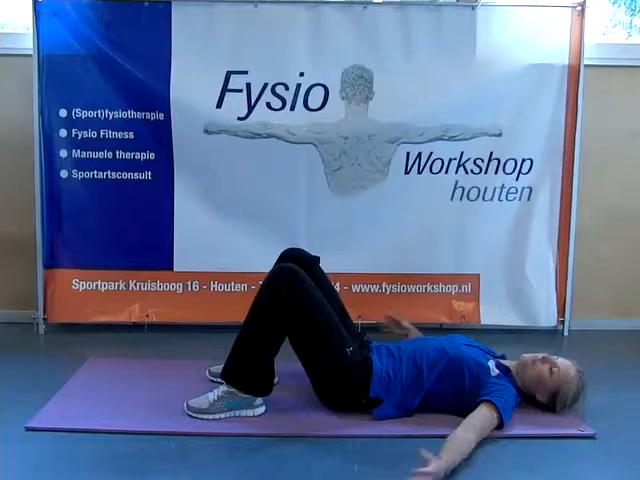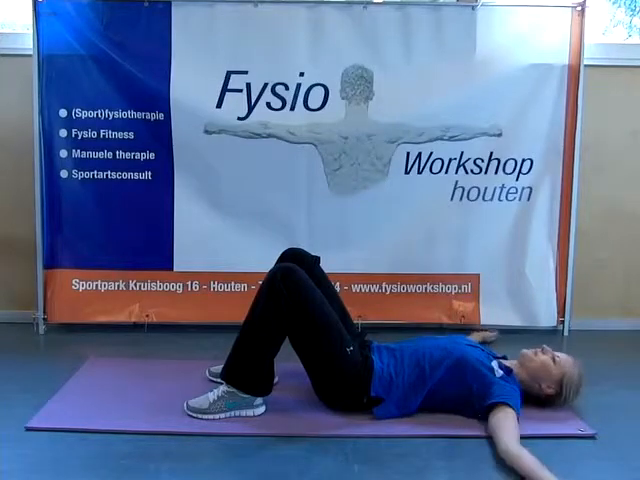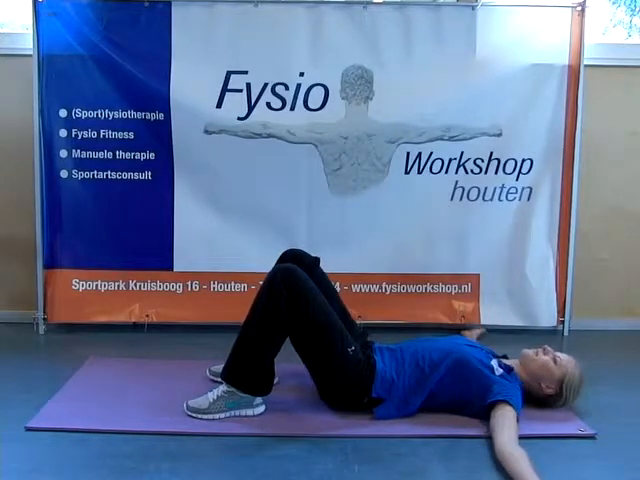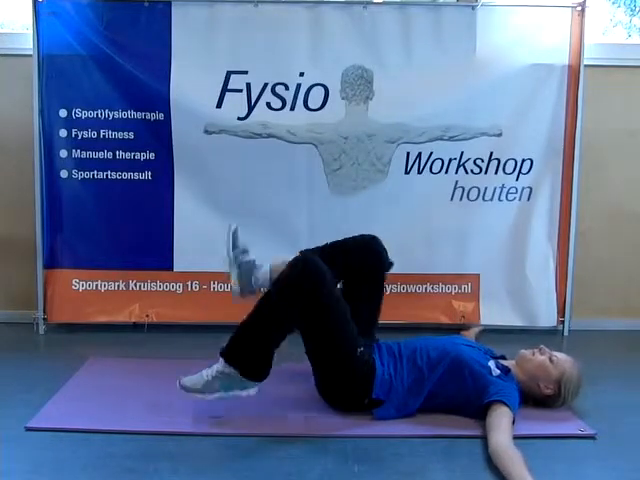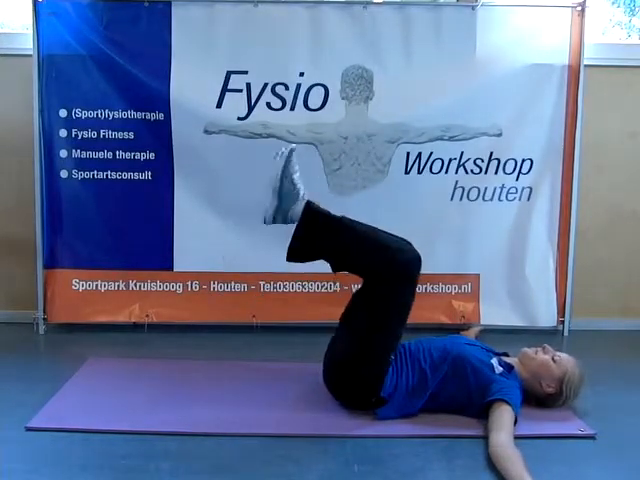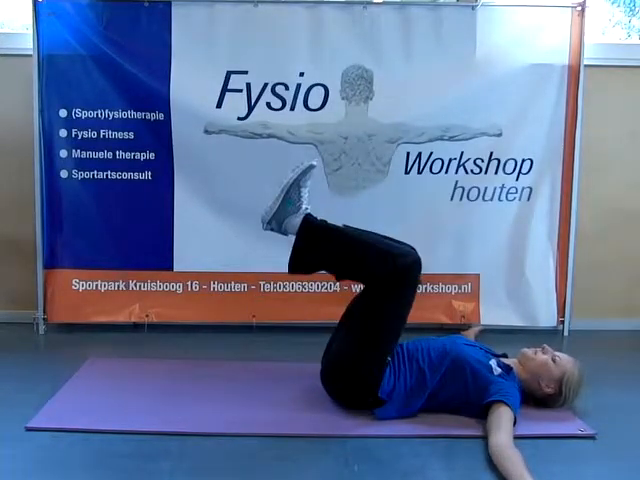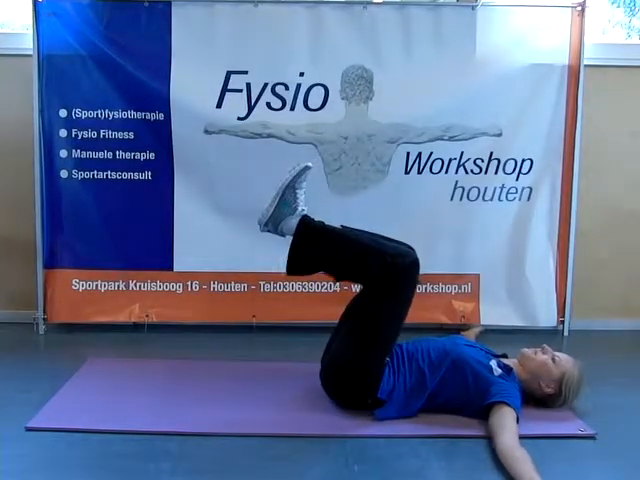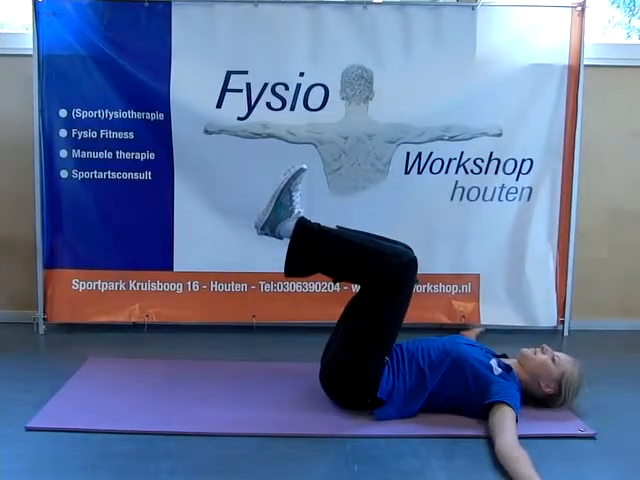
dt=0.5s
person 1, frame 1
left shoulder: (502, 391)
right shoulder: (495, 360)
left elbow: (468, 432)
right wrist: (411, 331)
left hip: (356, 383)
right hip: (365, 355)
left knee: (285, 281)
right knee: (295, 259)
left ankle: (243, 392)
right ankle: (250, 368)
person 1, frame 2
left shoulder: (504, 390)
right shoulder: (495, 363)
left elbow: (508, 443)
right wrist: (473, 339)
left hip: (354, 382)
right hip: (365, 354)
left knee: (285, 280)
right knee: (296, 259)
left ankle: (242, 392)
right ankle: (248, 369)
person 1, frame 3
left shoulder: (506, 389)
right shoulder: (494, 360)
left elbow: (506, 444)
right wrist: (467, 338)
left hip: (358, 382)
right hip: (367, 355)
left knee: (285, 281)
right knee: (295, 260)
left ankle: (242, 391)
right ankle: (250, 365)
person 1, frame 4
left shoulder: (504, 389)
right shoulder: (493, 361)
left elbow: (500, 443)
right wrist: (468, 335)
left hip: (356, 383)
right hip: (370, 356)
left knee: (306, 273)
right knee: (367, 248)
left ankle: (239, 372)
right ankle: (259, 278)
person 1, frame 5
left shoulder: (507, 387)
right shoulder: (496, 359)
left elbow: (500, 441)
left hip: (360, 381)
right hip: (353, 366)
left knee: (402, 261)
right knee: (397, 256)
left ankle: (299, 211)
right ankle: (296, 208)
person 1, frame 6
left shoulder: (506, 389)
right shoulder: (495, 360)
left elbow: (500, 442)
left hip: (358, 381)
right hip: (373, 368)
left knee: (402, 264)
right knee: (400, 260)
left ankle: (298, 222)
right ankle: (298, 220)
person 1, frame 7
left shoulder: (506, 390)
right shoulder: (493, 362)
left elbow: (507, 443)
left hip: (355, 381)
right hip: (351, 369)
left knee: (401, 264)
right knee: (398, 259)
left ankle: (294, 225)
right ankle: (294, 222)
person 1, frame 8
left shoulder: (505, 388)
right shoulder: (492, 360)
left elbow: (506, 443)
left hip: (356, 381)
right hip: (352, 366)
left knee: (397, 264)
right knee: (396, 259)
left ankle: (293, 227)
right ankle: (293, 224)
person 2, frame 1
left shoulder: (324, 132)
right shoulder: (389, 132)
left elbow: (269, 129)
right elbow: (443, 131)
left wrist: (219, 127)
right wrist: (487, 130)
person 2, frame 2
left shoulder: (324, 133)
right shoulder: (389, 132)
left elbow: (268, 129)
right elbow: (442, 132)
left wrist: (220, 127)
right wrist: (486, 130)
person 2, frame 3
left shoulder: (324, 132)
right shoulder: (390, 131)
left elbow: (267, 130)
right elbow: (444, 131)
left wrist: (220, 127)
right wrist: (486, 130)
person 2, frame 4
left shoulder: (323, 133)
right shoulder: (390, 132)
left elbow: (268, 129)
right elbow: (443, 132)
left wrist: (220, 127)
right wrist: (485, 131)
person 2, frame 5
left shoulder: (324, 132)
right shoulder: (390, 132)
left elbow: (268, 130)
right elbow: (443, 132)
left wrist: (220, 127)
right wrist: (485, 130)
person 2, frame 6
left shoulder: (324, 133)
right shoulder: (390, 132)
left elbow: (268, 129)
right elbow: (443, 131)
left wrist: (221, 127)
right wrist: (485, 131)
person 2, frame 7
left shoulder: (324, 133)
right shoulder: (389, 132)
left elbow: (268, 130)
right elbow: (443, 131)
left wrist: (221, 127)
right wrist: (485, 130)
person 2, frame 8
left shoulder: (324, 133)
right shoulder: (390, 132)
left elbow: (268, 129)
right elbow: (443, 131)
left wrist: (221, 127)
right wrist: (485, 131)
